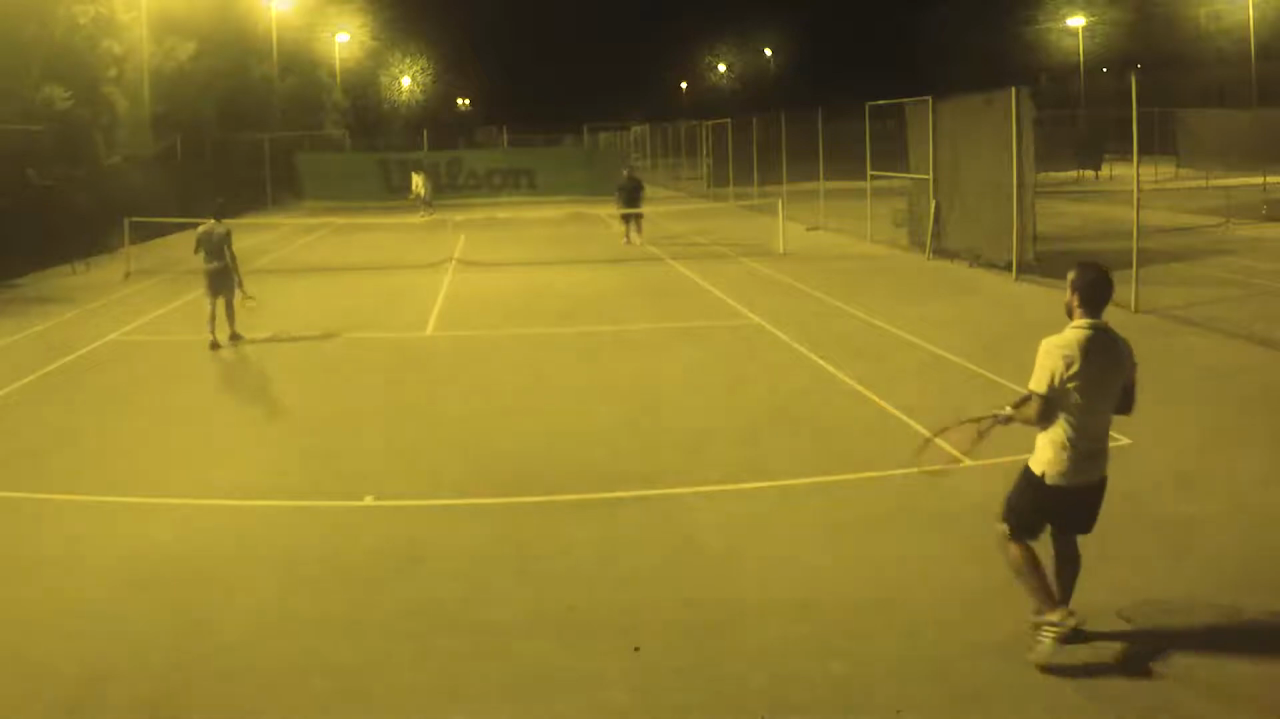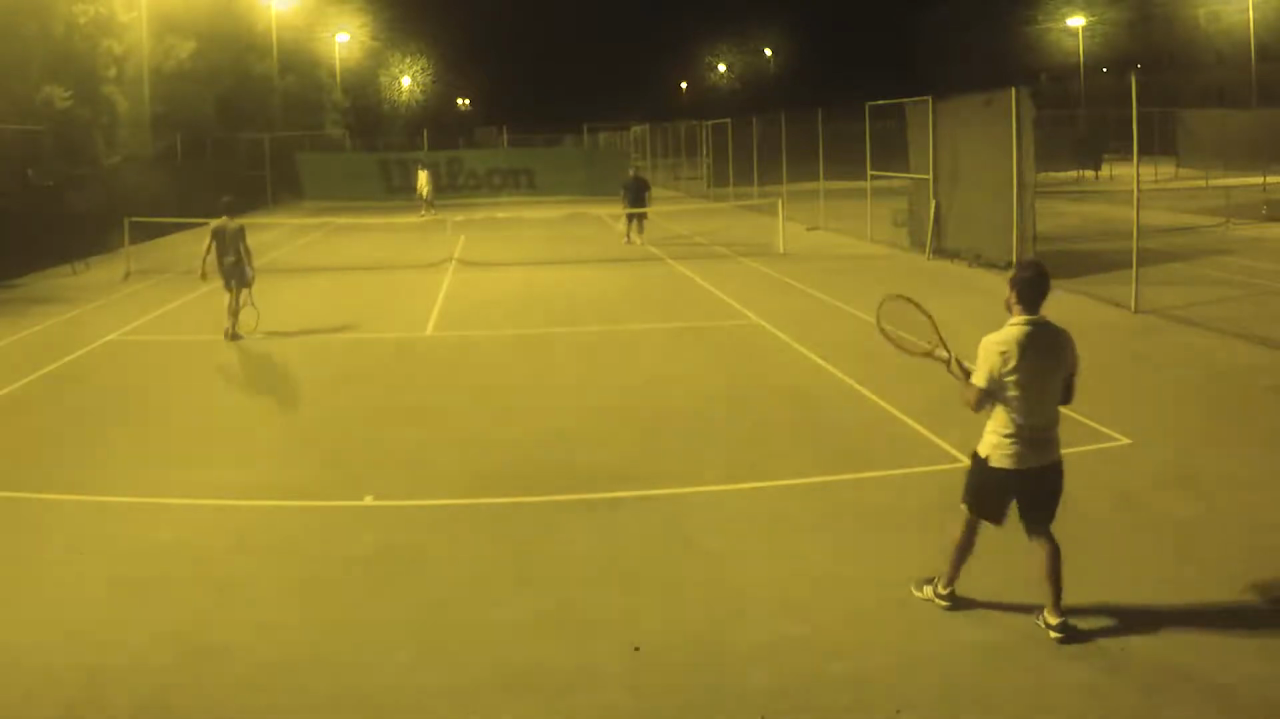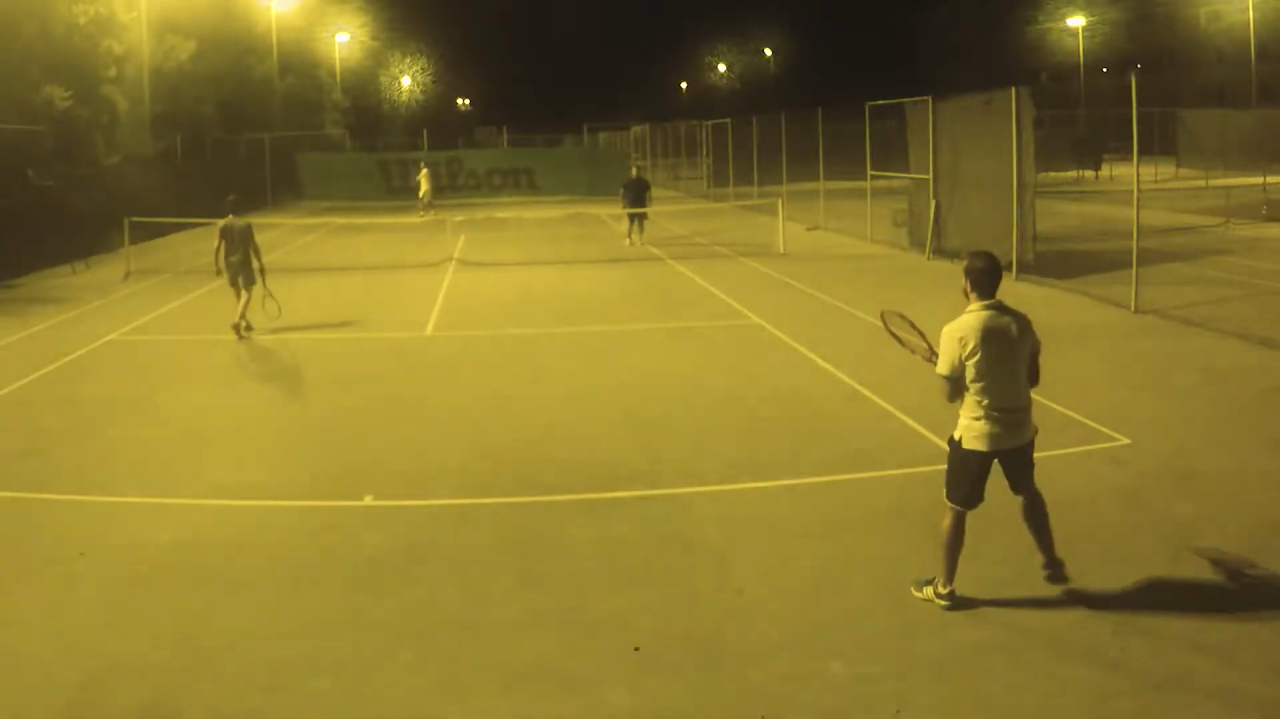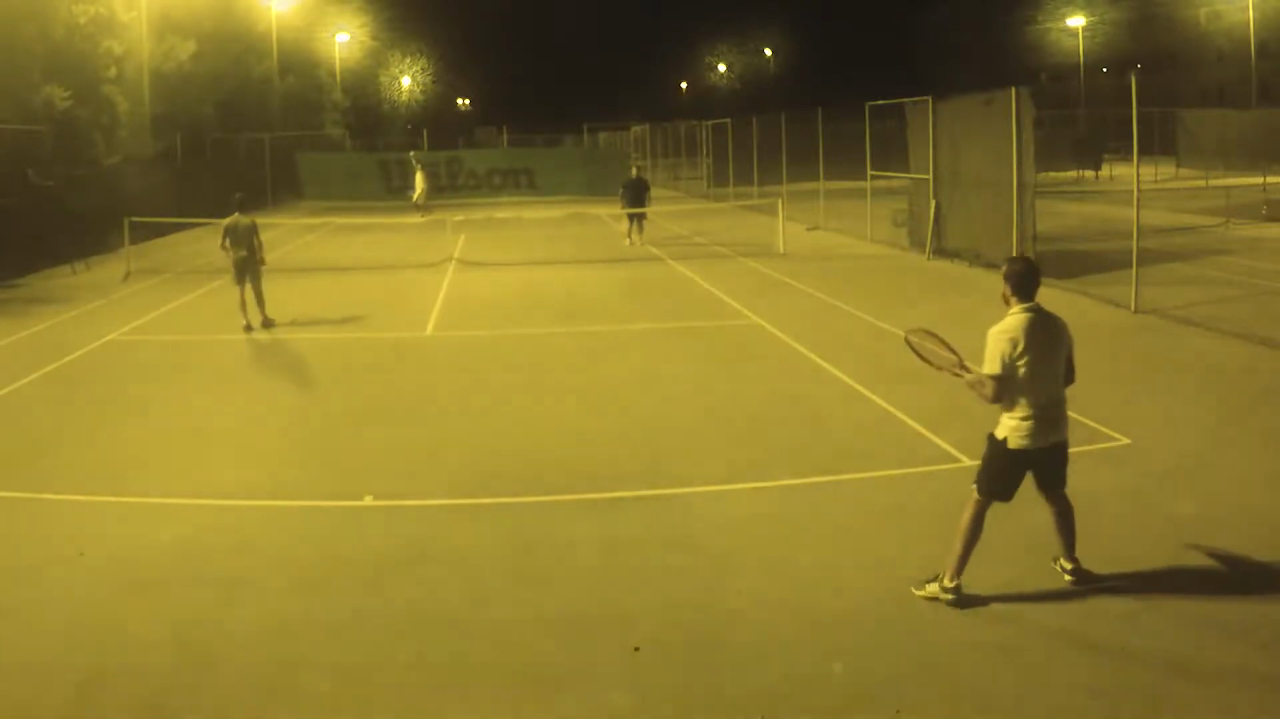
dt=0.4s
person 1, frame 1
left shoulder: (1057, 348)
right shoulder: (1121, 348)
left elbow: (1039, 415)
right elbow: (1124, 405)
left wrist: (1013, 412)
left hip: (1053, 467)
right hip: (1094, 467)
left knee: (1012, 536)
right knee: (1066, 539)
left ankle: (1055, 615)
right ankle: (1053, 613)
person 1, frame 2
left shoulder: (997, 344)
right shoulder: (1062, 341)
left elbow: (976, 402)
right elbow: (1065, 396)
left wrist: (964, 378)
left hip: (1000, 453)
right hip: (1045, 453)
left knee: (971, 520)
right knee: (1040, 530)
left ankle: (944, 588)
right ankle: (1054, 614)
person 1, frame 3
left shoulder: (956, 332)
right shoulder: (1021, 323)
left elbow: (950, 394)
right elbow: (1032, 379)
left wrist: (945, 368)
left hip: (975, 435)
right hip: (1019, 429)
left knee: (956, 509)
right knee: (1028, 492)
left ankle: (945, 587)
right ankle: (1051, 563)
person 1, frame 4
left shoulder: (1003, 333)
right shoulder: (1058, 325)
left elbow: (995, 395)
right elbow: (1068, 377)
left wrist: (973, 382)
left hip: (1018, 434)
right hip: (1055, 430)
left knee: (979, 502)
right knee: (1056, 495)
left ankle: (950, 581)
right ankle: (1071, 563)
